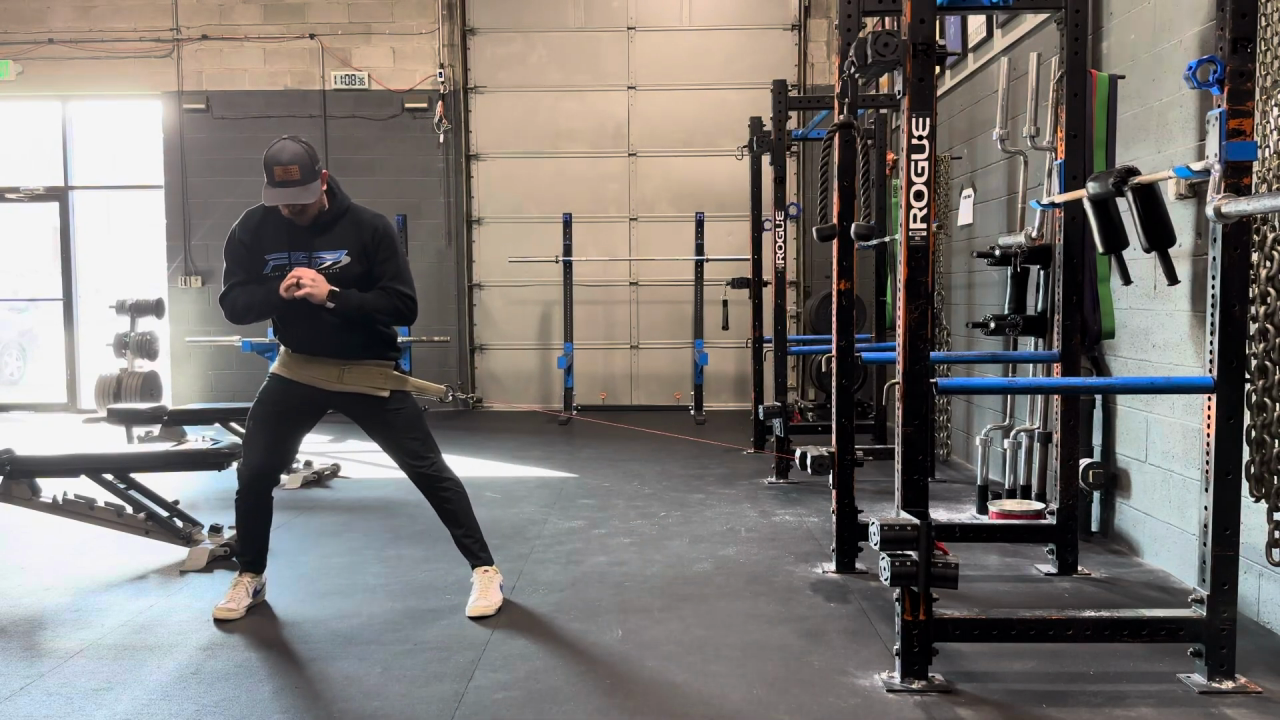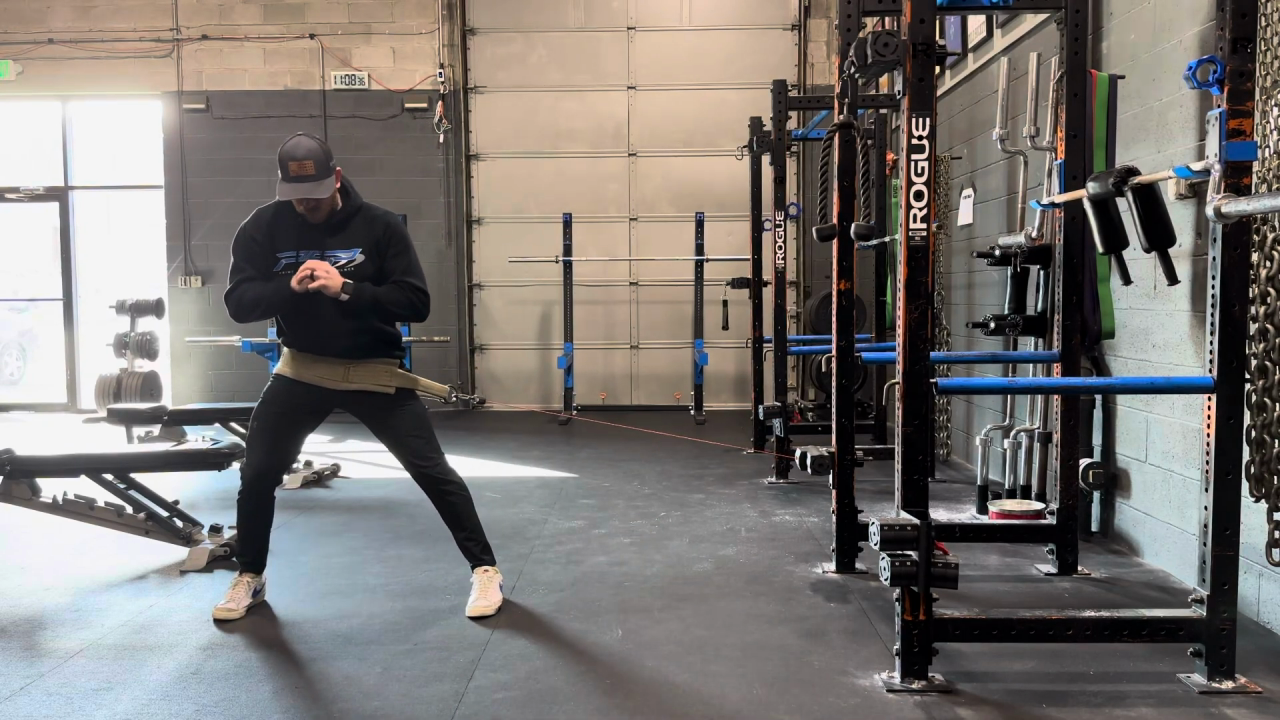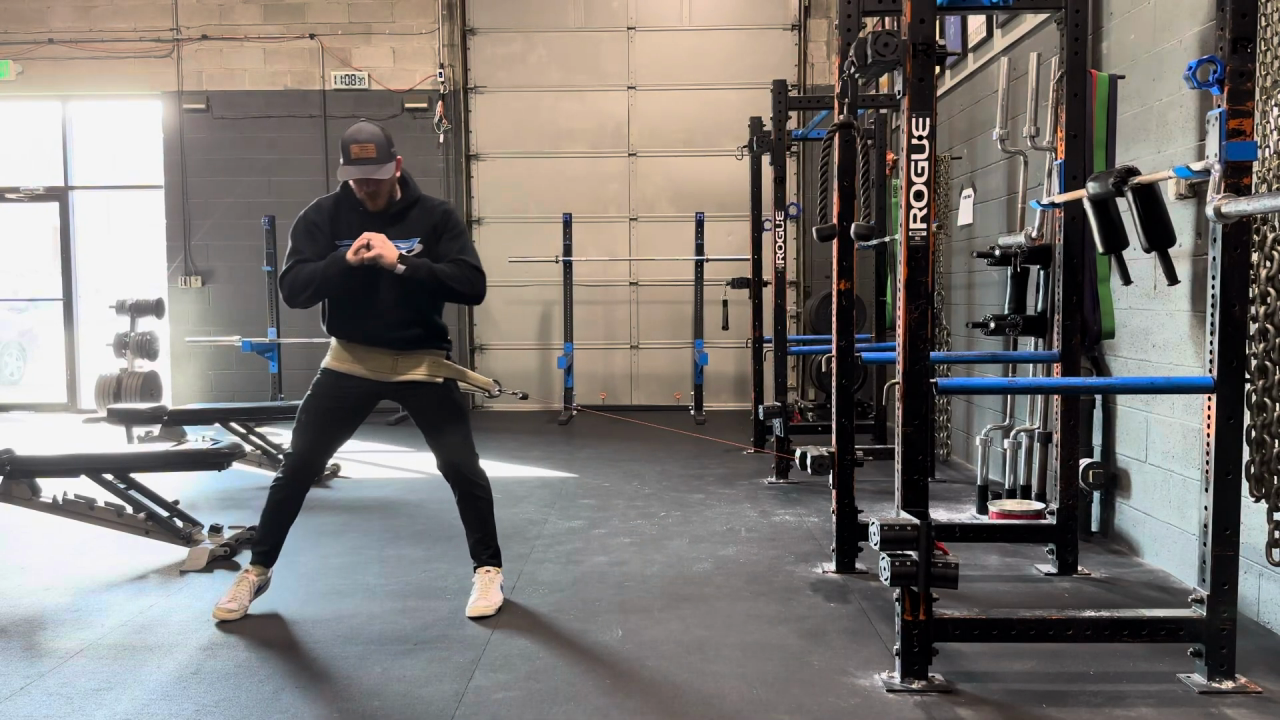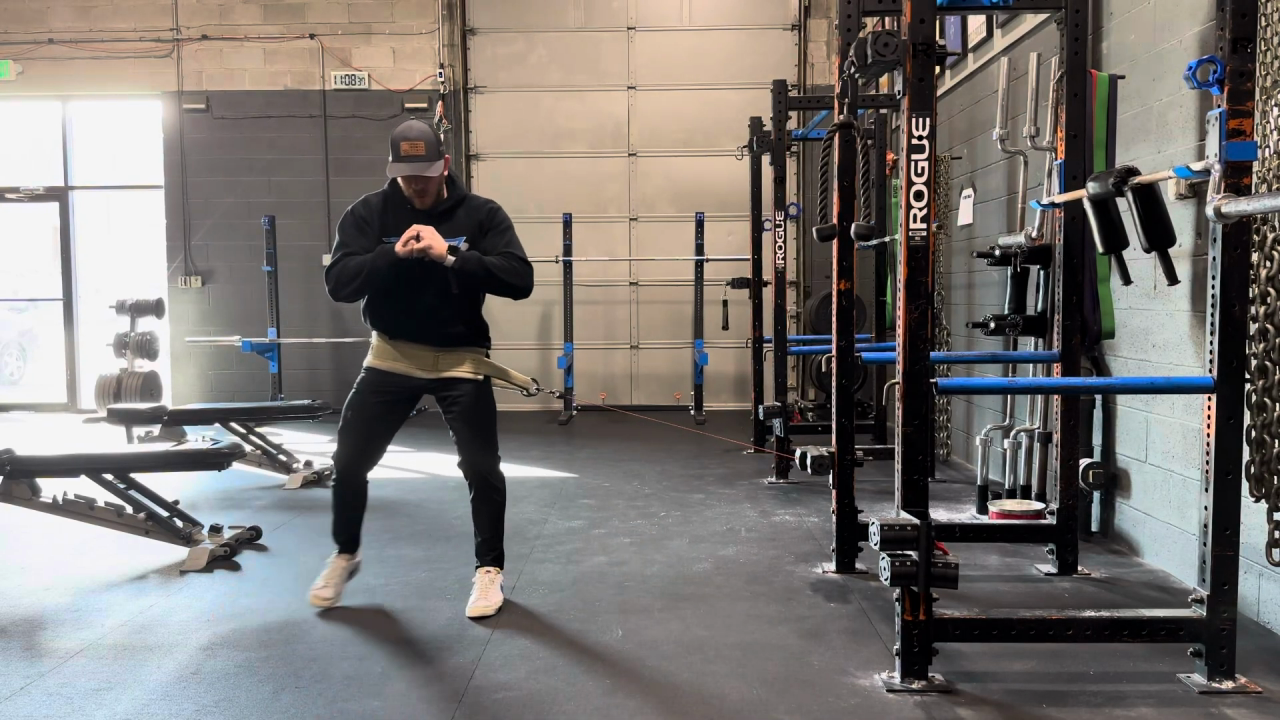
dt=0.3s
person 1, frame 1
left shoulder: (368, 227)
right shoulder: (252, 230)
left elbow: (403, 307)
right elbow: (234, 305)
left wrist: (332, 296)
right wrist: (278, 293)
left hip: (369, 370)
right hip: (298, 367)
left knee: (428, 470)
right knee: (254, 472)
left ankle: (484, 570)
right ankle: (250, 577)
person 1, frame 2
left shoulder: (380, 226)
right shoulder: (263, 228)
left elbow: (416, 303)
right elbow: (239, 304)
left wrist: (346, 288)
right wrist: (290, 287)
left hip: (373, 369)
right hip: (301, 366)
left knee: (432, 470)
right knee: (258, 473)
left ankle: (485, 569)
right ankle: (249, 577)
person 1, frame 3
left shoulder: (435, 216)
right shoulder: (322, 217)
left elbow: (472, 287)
right elbow: (293, 290)
left wrist: (401, 263)
right wrist: (345, 263)
left hip: (420, 361)
right hip: (350, 359)
left knee: (461, 467)
right knee: (298, 467)
left ankle: (488, 570)
right ankle: (257, 570)
person 1, frame 4
left shoulder: (481, 214)
right shoulder: (368, 213)
left elbow: (519, 281)
right elbow: (338, 284)
left wrist: (448, 256)
right wrist: (394, 253)
left hip: (459, 357)
right hip: (392, 355)
left knee: (480, 467)
right knee: (348, 462)
left ankle: (488, 570)
right ankle: (346, 554)
